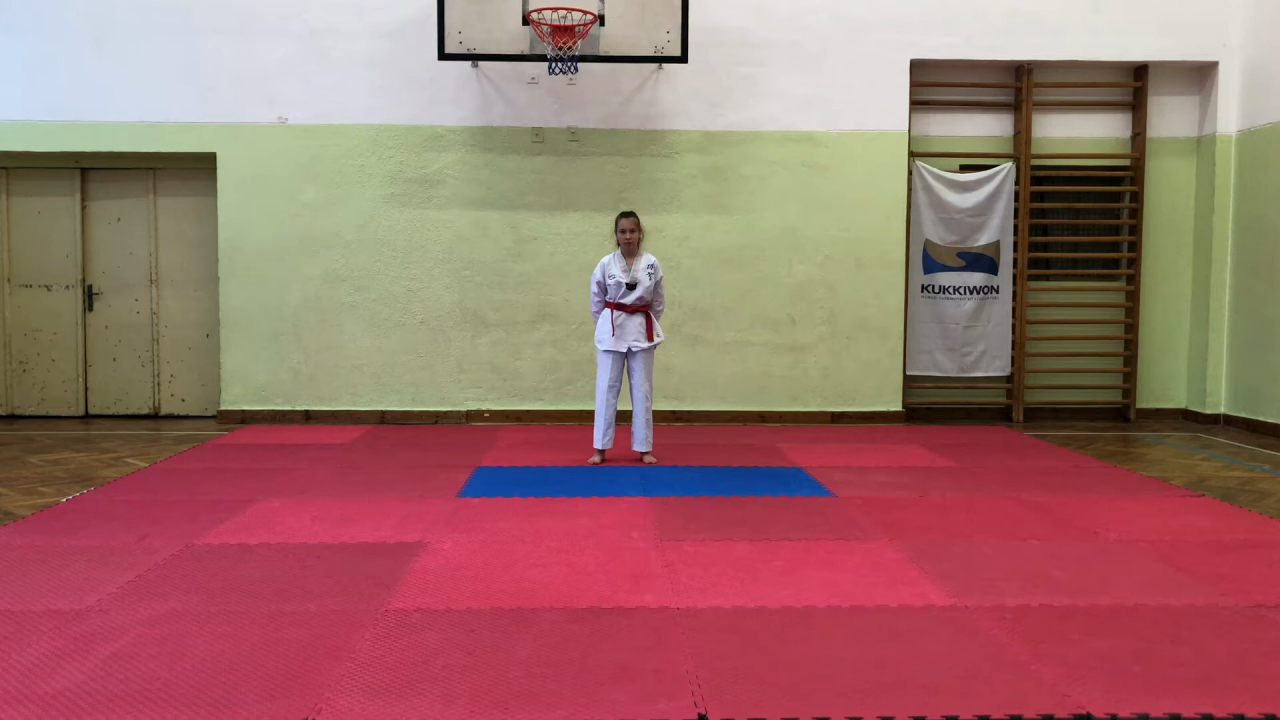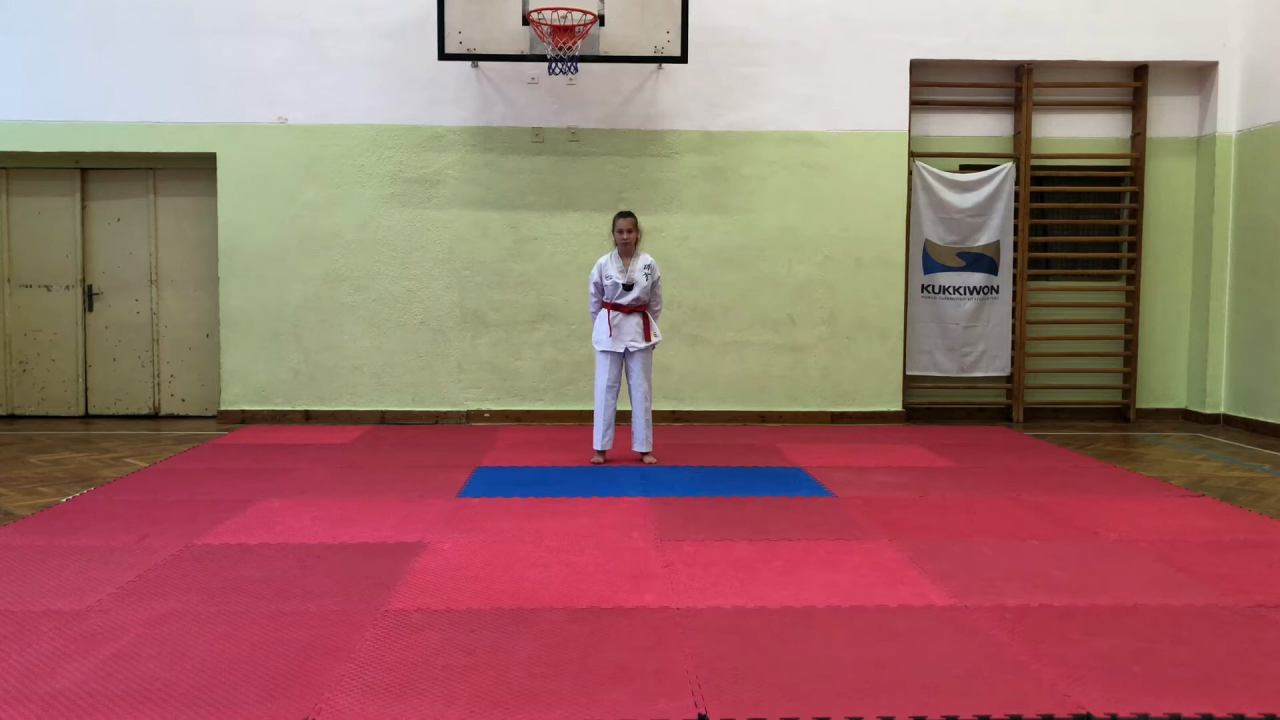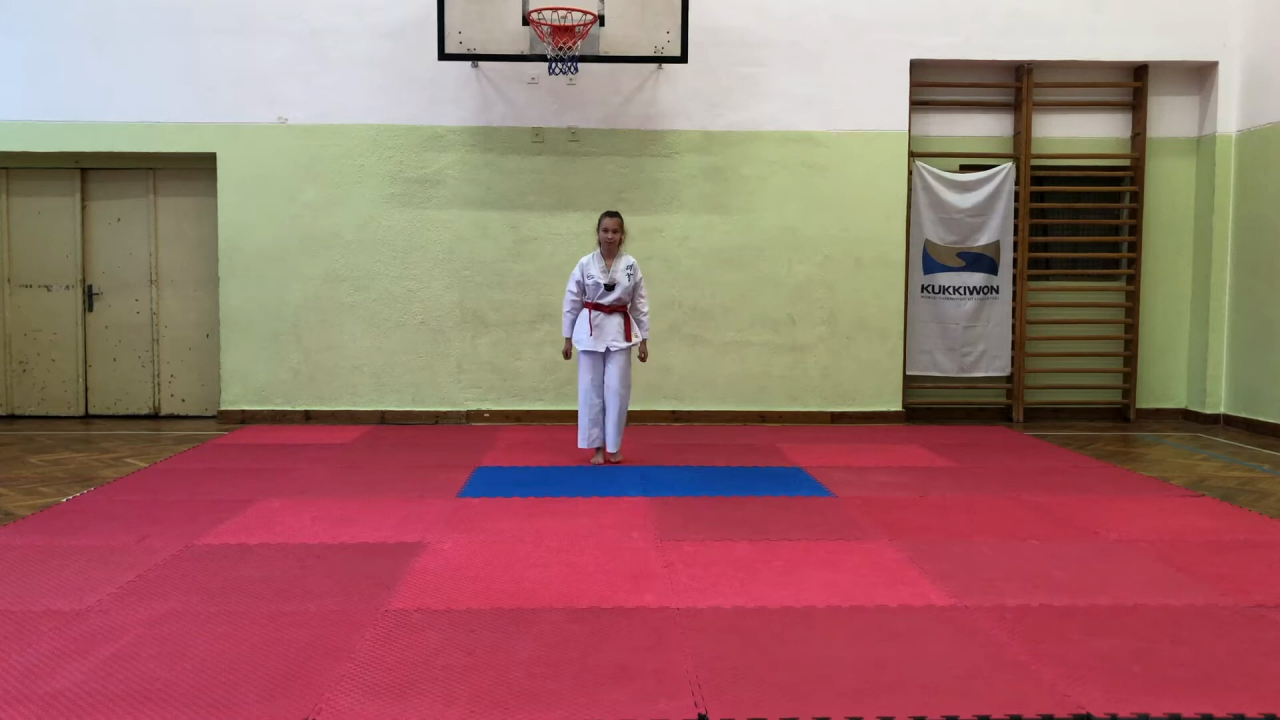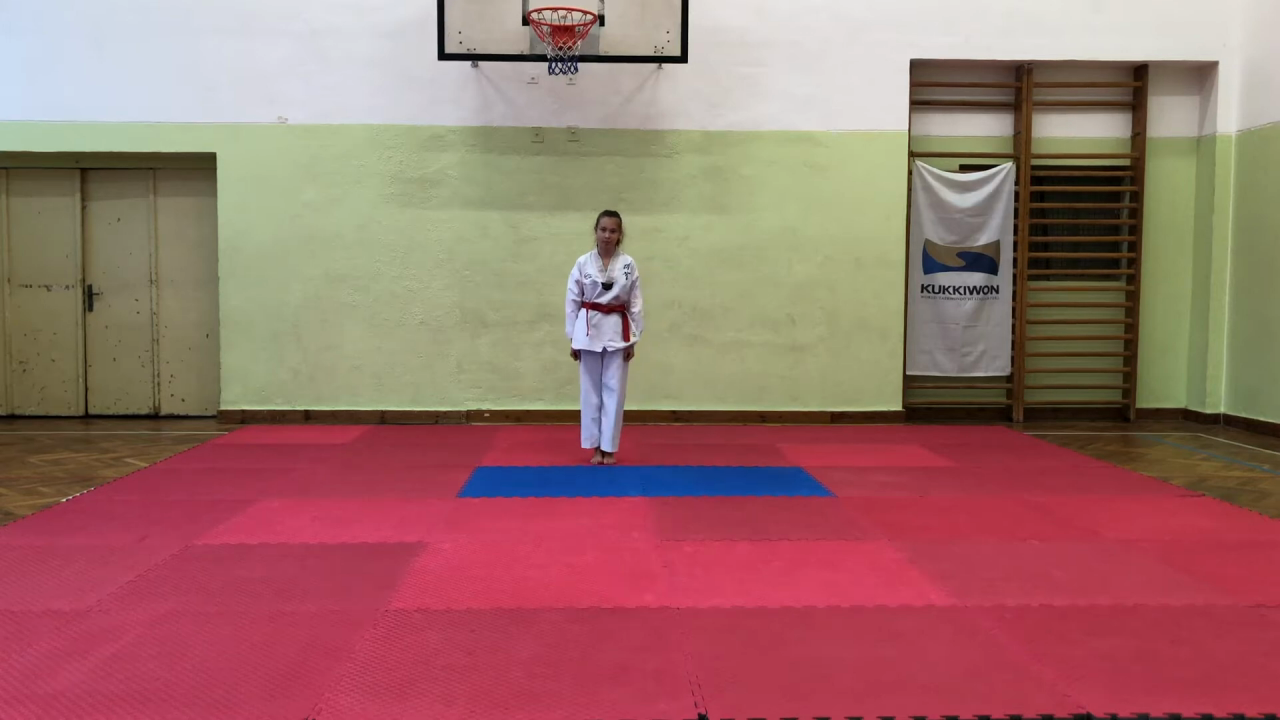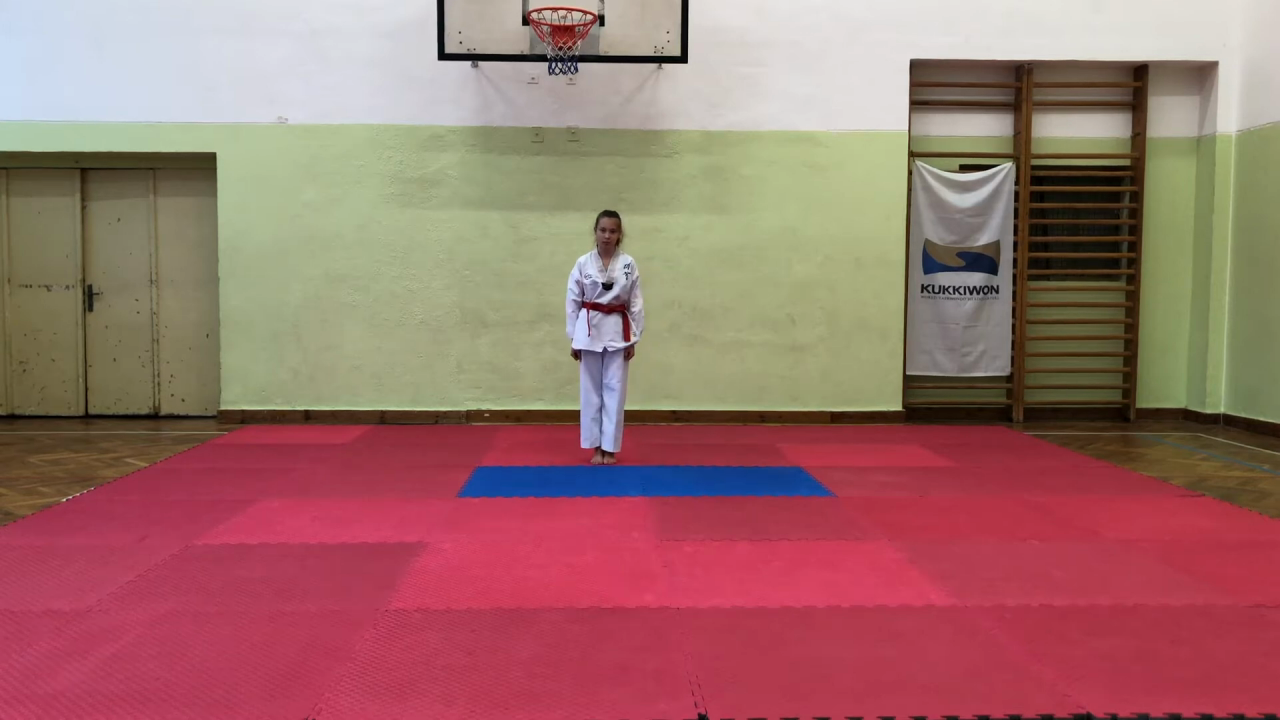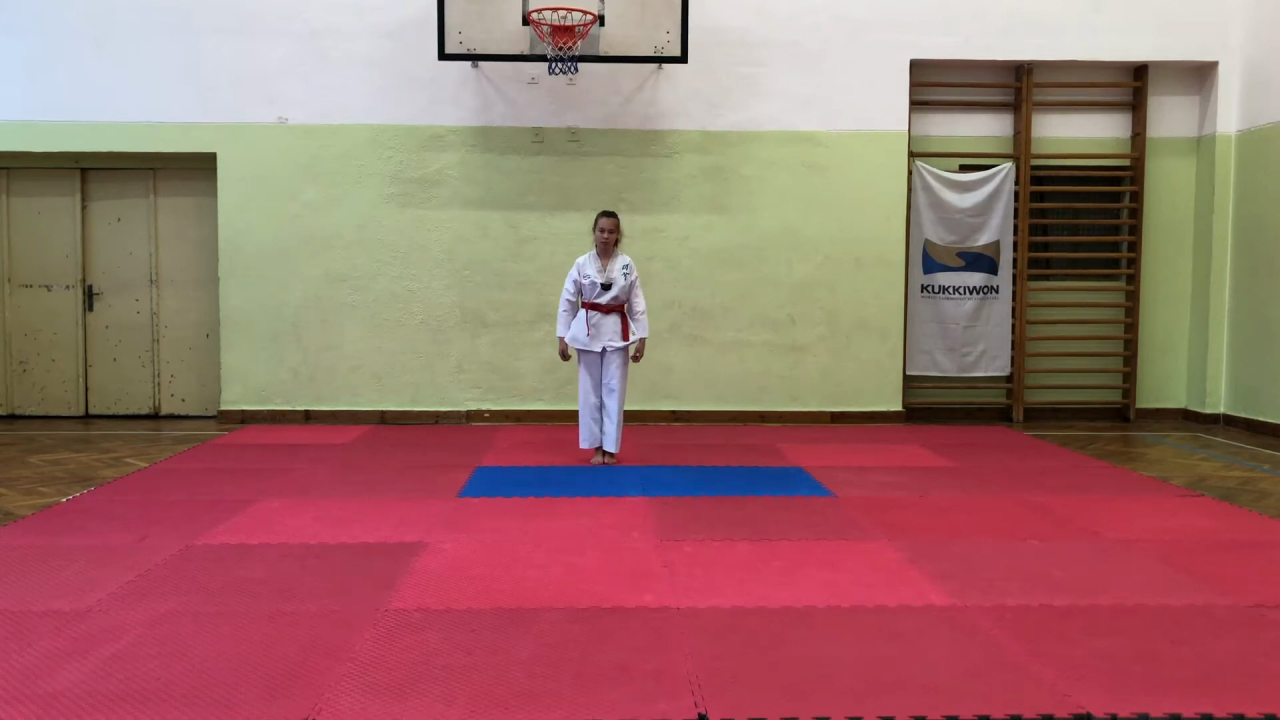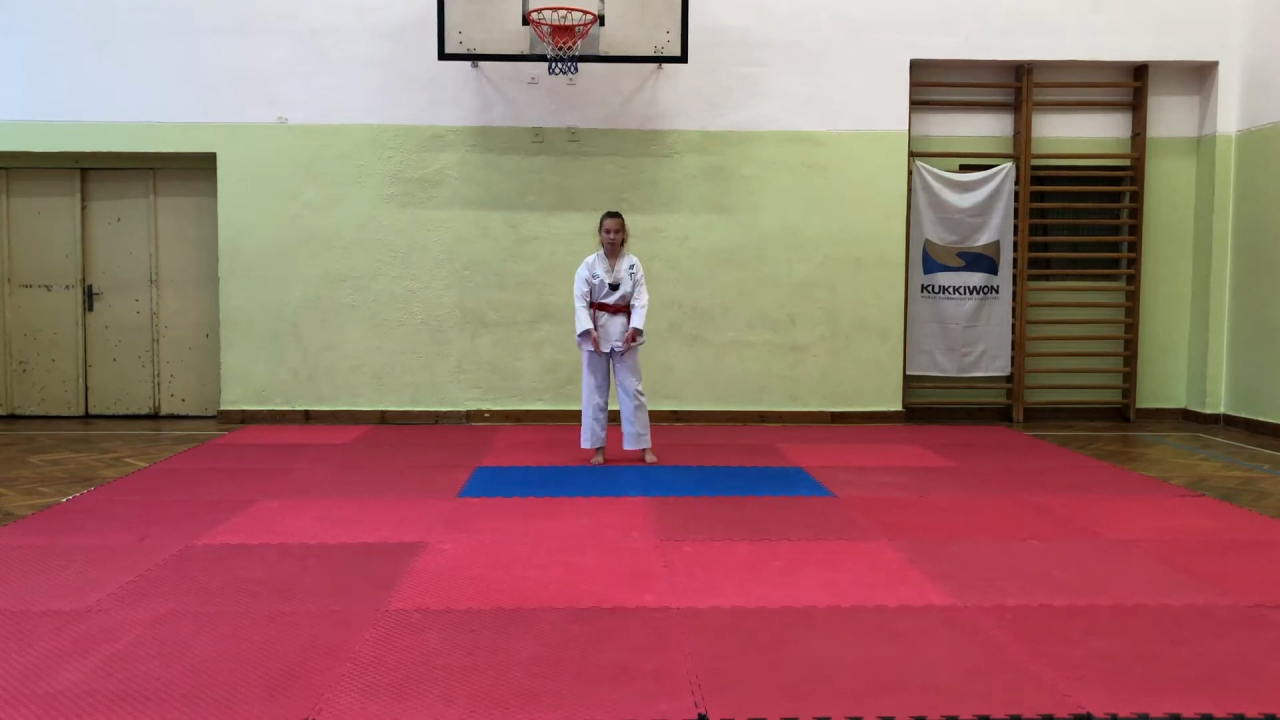
dt=0.5s
person 1, frame 1
left shoulder: (652, 264)
right shoulder: (606, 264)
left elbow: (658, 303)
right elbow: (597, 302)
left wrist: (649, 328)
right wrist: (607, 328)
left hip: (641, 330)
right hip: (612, 329)
left knee: (642, 389)
right knee: (607, 387)
left ankle: (644, 447)
right ankle: (600, 448)
person 1, frame 2
left shoulder: (648, 264)
right shoulder: (603, 264)
left elbow: (655, 302)
right elbow: (595, 302)
left wrist: (646, 329)
right wrist: (606, 327)
left hip: (638, 330)
right hip: (609, 330)
left knee: (641, 389)
right knee: (606, 388)
left ankle: (645, 448)
right ankle: (601, 448)
person 1, frame 3
left shoulder: (631, 265)
right shoulder: (585, 264)
left elbow: (640, 304)
right elbow: (572, 302)
left wrist: (643, 339)
right wrist: (568, 337)
left hip: (619, 331)
right hip: (590, 330)
left knee: (617, 389)
right knee: (591, 389)
left ankle: (613, 447)
right ankle: (597, 447)
person 1, frame 4
left shoulder: (628, 264)
right shoulder: (583, 263)
left elbow: (635, 304)
right elbow: (572, 302)
left wrist: (633, 340)
right wrist: (573, 339)
left hip: (617, 331)
right hip: (589, 330)
left knee: (613, 389)
right knee: (591, 390)
left ankle: (609, 447)
right ankle: (596, 446)
person 1, frame 5
left shoulder: (628, 264)
right shoulder: (583, 263)
left elbow: (635, 304)
right elbow: (573, 302)
left wrist: (633, 339)
right wrist: (573, 338)
left hip: (617, 331)
right hip: (589, 330)
left knee: (614, 389)
right knee: (591, 389)
left ankle: (610, 448)
right ankle: (596, 447)
person 1, frame 6
left shoulder: (627, 265)
right shoulder: (582, 264)
left elbow: (637, 303)
right elbow: (567, 301)
left wrist: (641, 338)
right wrist: (563, 336)
left hip: (616, 331)
right hip: (588, 331)
left knee: (614, 390)
right knee: (590, 390)
left ankle: (611, 448)
right ankle: (597, 447)
person 1, frame 7
left shoulder: (633, 264)
right shoulder: (589, 264)
left elbow: (640, 300)
right elbow: (580, 300)
left wrist: (633, 329)
right wrist: (589, 331)
left hip: (625, 331)
right hip: (596, 331)
left knee: (632, 389)
right knee: (595, 391)
left ankle: (644, 446)
right ankle: (598, 447)
